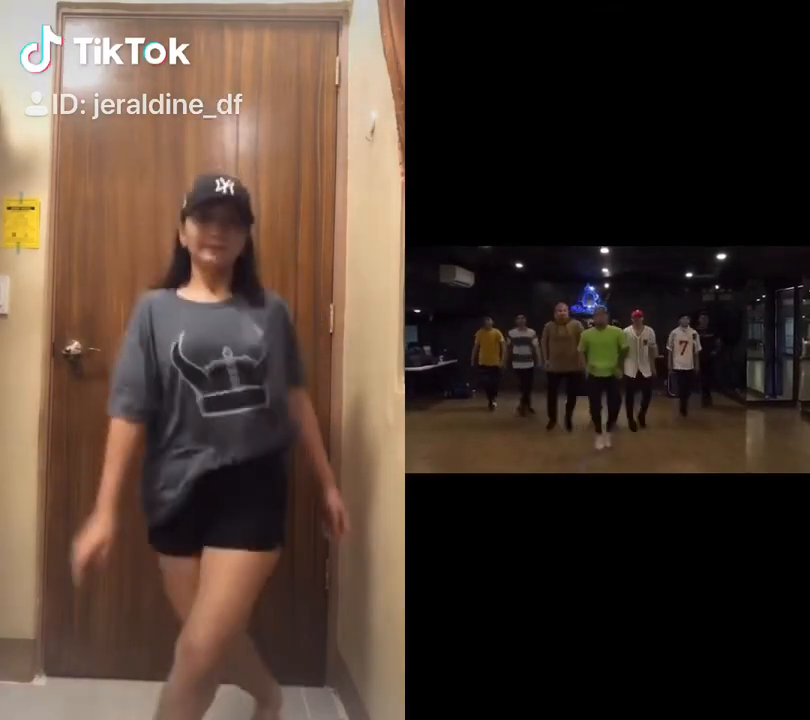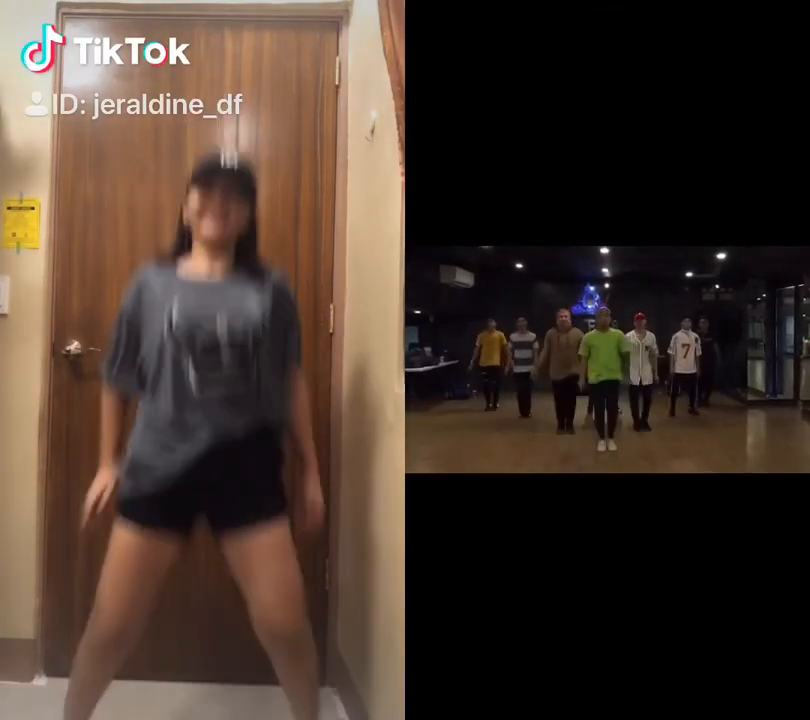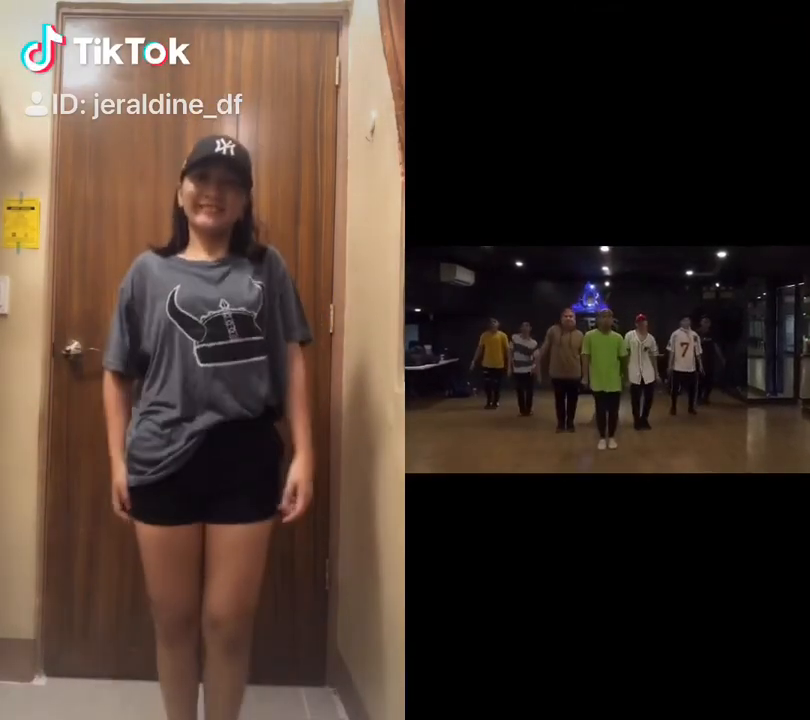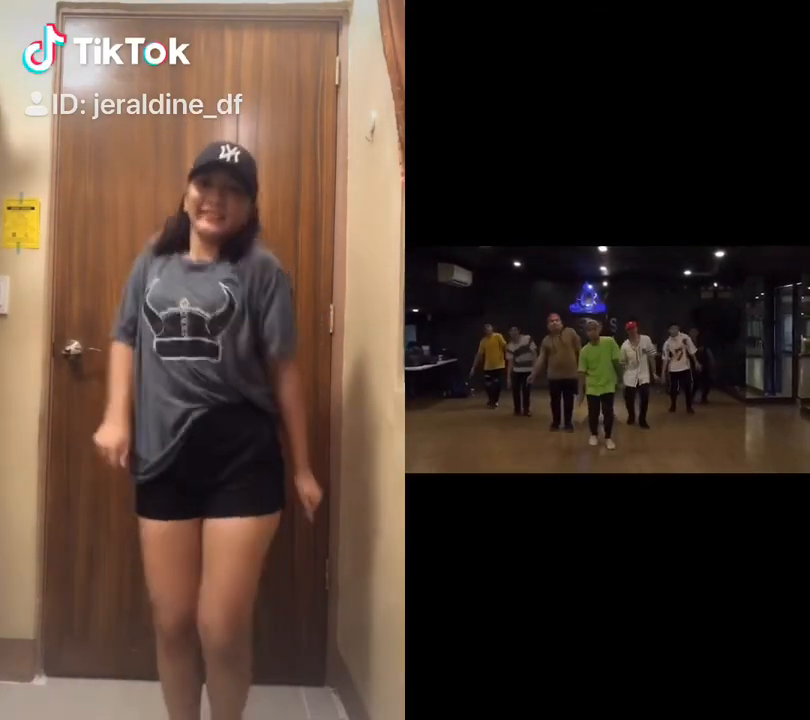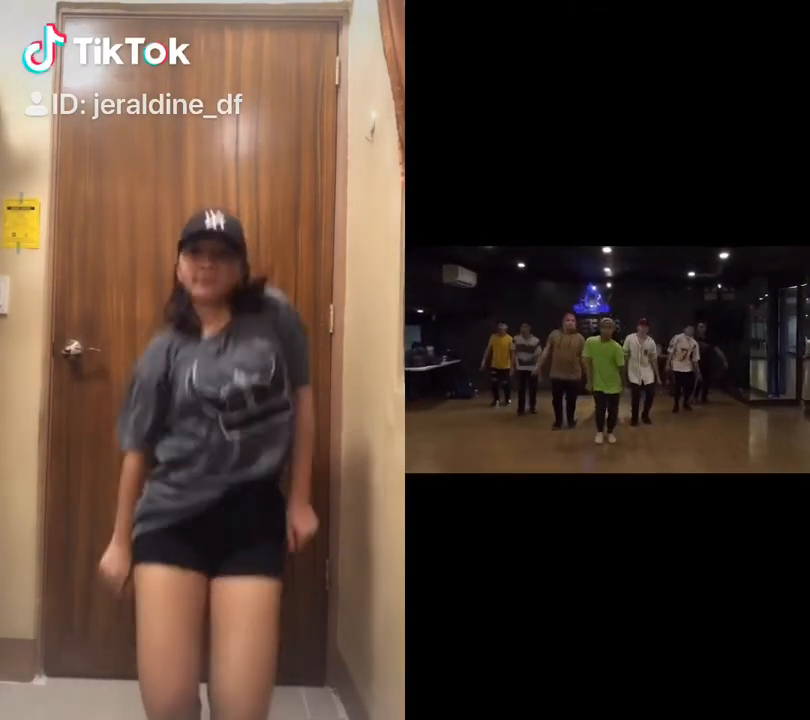
dt=0.5s
person 1, frame 1
left shoulder: (272, 313)
right shoulder: (154, 311)
left elbow: (295, 398)
right elbow: (128, 413)
left wrist: (327, 483)
right wrist: (103, 513)
left hip: (252, 488)
right hip: (177, 490)
left knee: (200, 654)
right knee: (212, 643)
person 1, frame 2
left shoulder: (271, 291)
right shoulder: (151, 285)
left elbow: (292, 383)
right elbow: (120, 380)
left wrist: (311, 473)
right wrist: (107, 463)
left hip: (245, 473)
right hip: (159, 472)
left knee: (286, 628)
right knee: (110, 628)
person 1, frame 3
left shoulder: (266, 267)
right shoulder: (149, 271)
left elbow: (292, 362)
right elbow: (117, 374)
left wrist: (304, 456)
right wrist: (118, 461)
left hip: (245, 459)
right hip: (163, 462)
left knee: (229, 621)
right knee: (174, 621)
person 1, frame 4
left shoulder: (260, 270)
right shoulder: (154, 261)
left elbow: (284, 368)
right elbow: (125, 339)
left wrist: (302, 467)
right wrist: (115, 418)
left hip: (242, 454)
right hip: (164, 457)
left knee: (222, 628)
right knee: (173, 626)
person 1, frame 5
left shoulder: (275, 316)
right shoulder: (166, 349)
left elbow: (301, 403)
right elbow: (138, 450)
left wrist: (300, 500)
right wrist: (119, 541)
left hip: (252, 520)
right hip: (171, 524)
